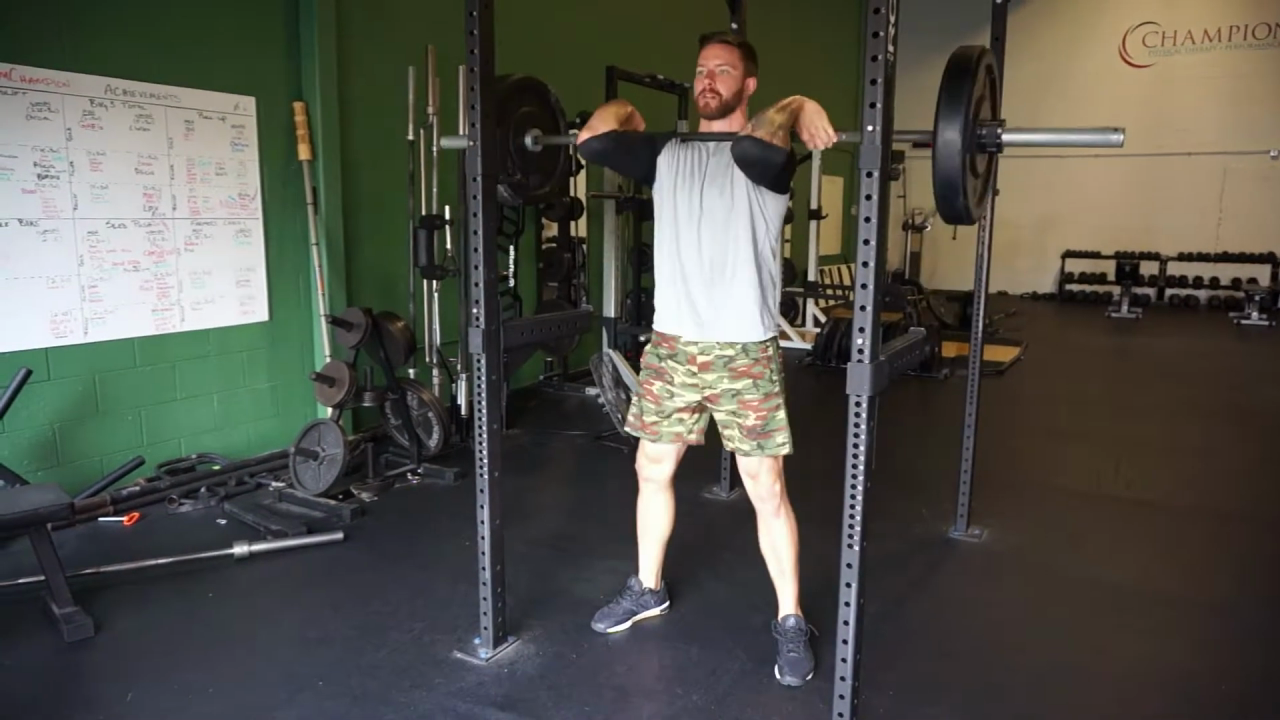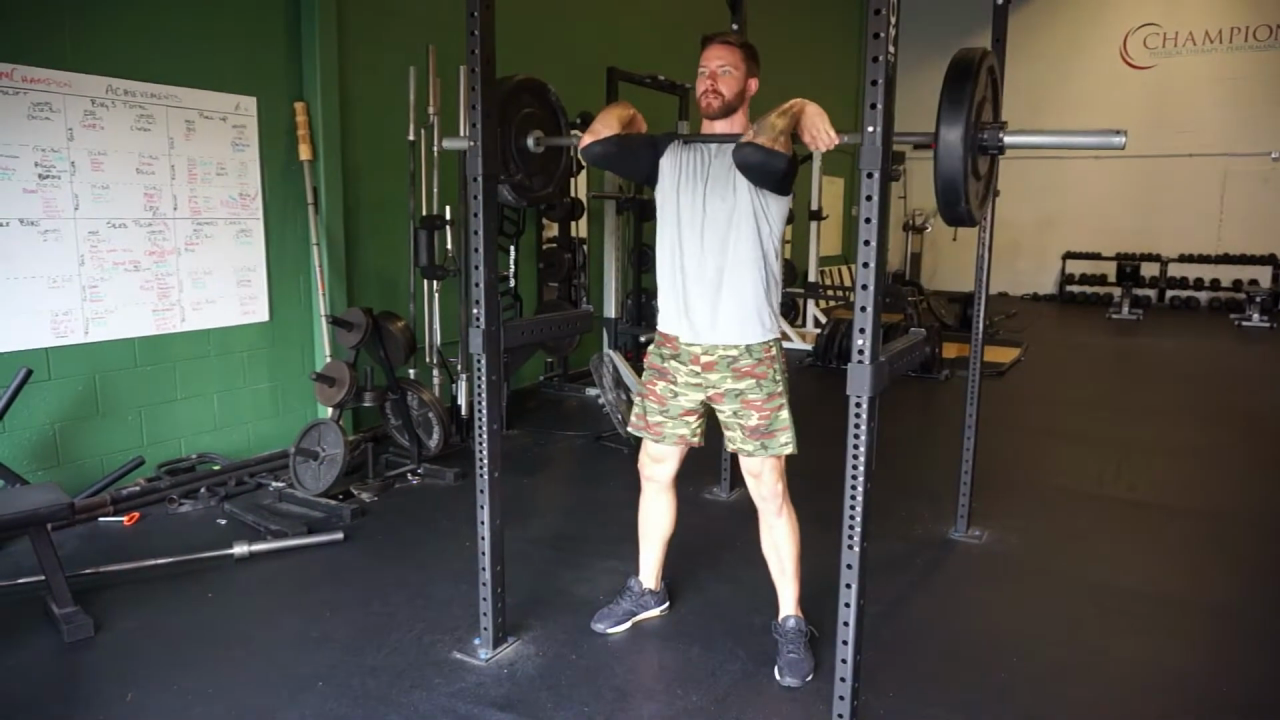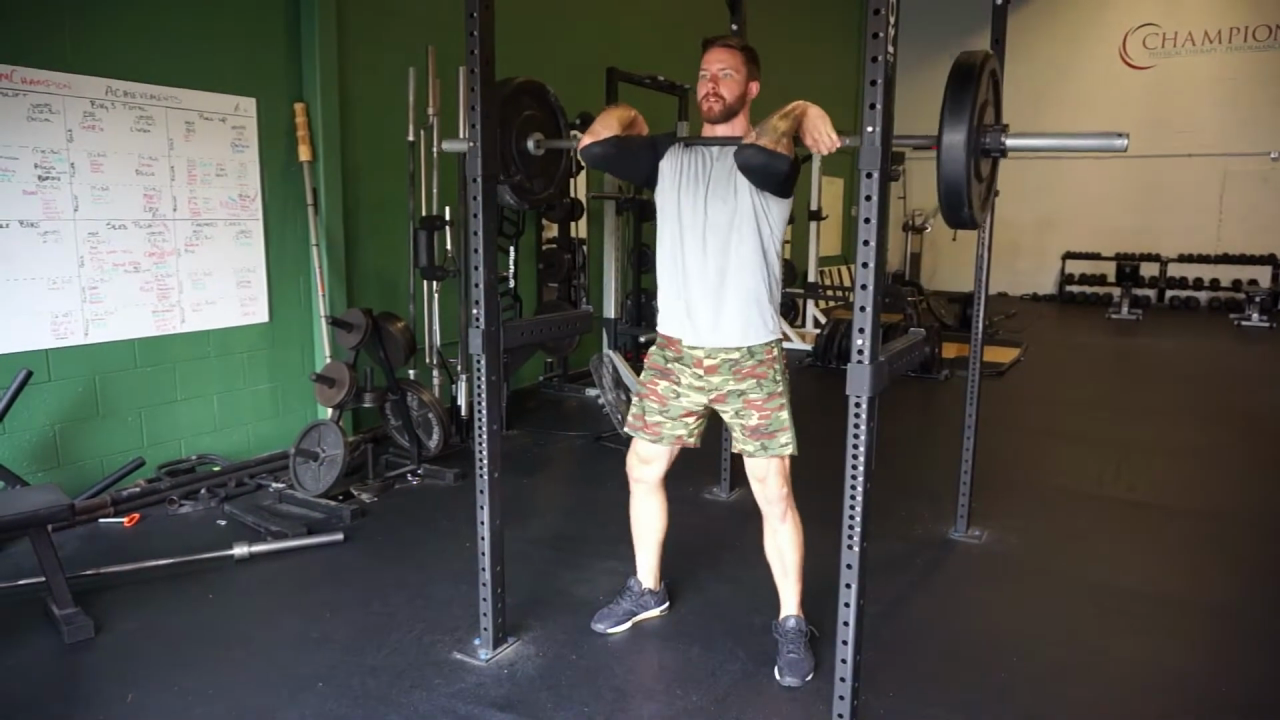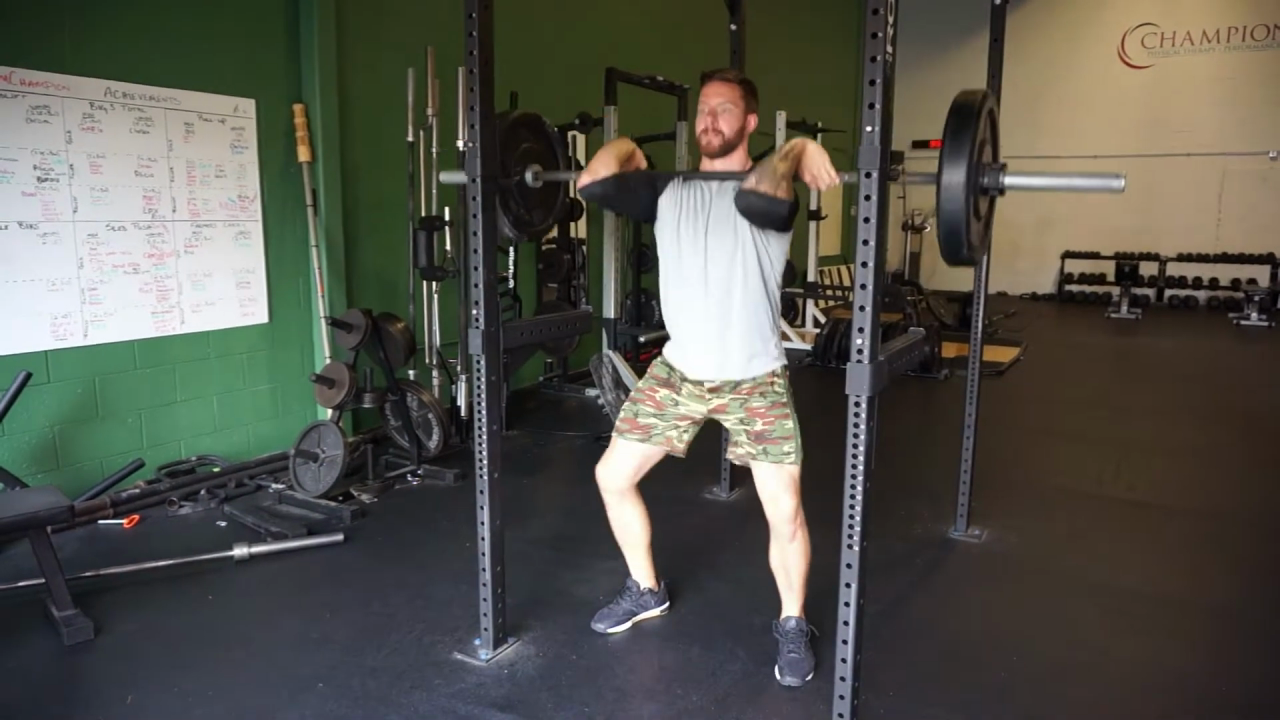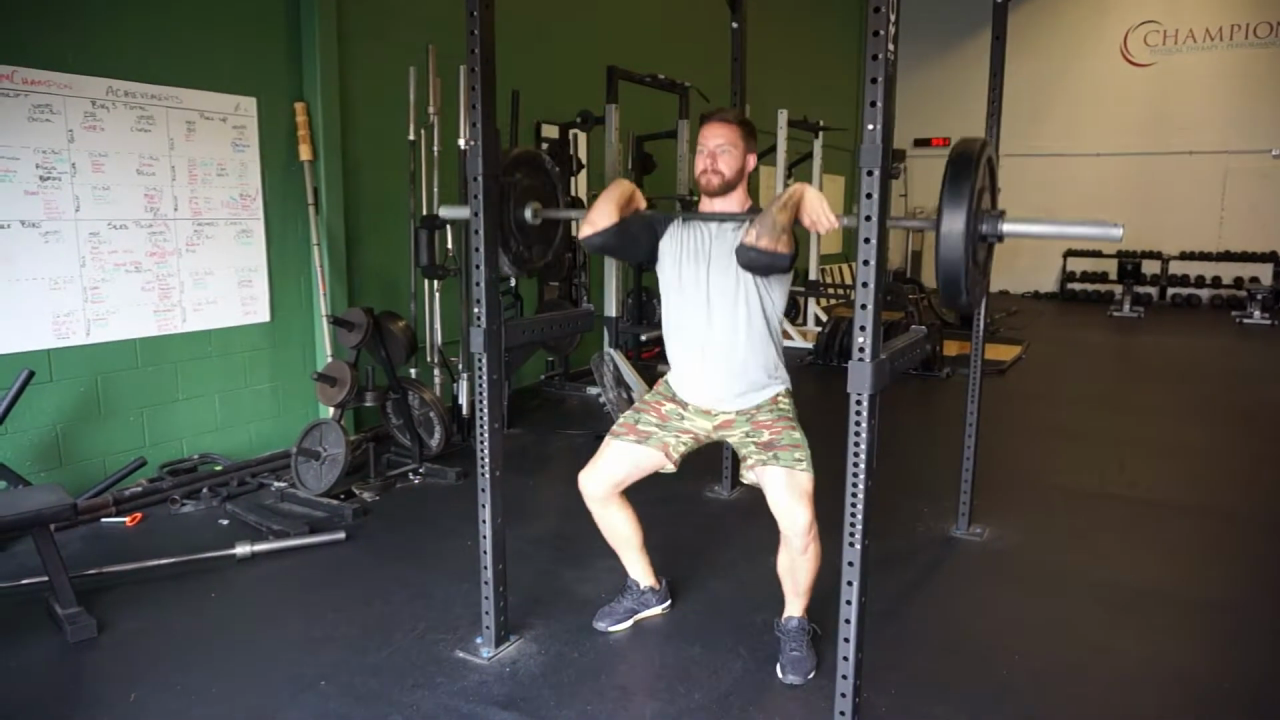
dt=0.2s
person 1, frame 1
left shoulder: (766, 154)
right shoulder: (666, 151)
left elbow: (752, 144)
right elbow: (593, 142)
left wrist: (797, 109)
right wrist: (623, 109)
left hip: (743, 349)
right hip: (670, 344)
left knee: (765, 489)
right knee: (653, 472)
left ankle: (790, 622)
right ankle: (648, 589)
person 1, frame 2
left shoulder: (768, 157)
right shoulder: (668, 153)
left elbow: (753, 150)
right elbow: (596, 146)
left wrist: (798, 112)
right wrist: (626, 112)
left hip: (746, 351)
right hip: (674, 345)
left knee: (767, 490)
right knee: (655, 471)
left ankle: (790, 622)
right ankle: (647, 589)
person 1, frame 3
left shoulder: (770, 158)
right shoulder: (668, 156)
left elbow: (756, 152)
right elbow: (595, 148)
left wrist: (800, 113)
right wrist: (627, 115)
left hip: (750, 354)
right hip: (675, 348)
left knee: (774, 493)
right knee: (642, 471)
left ankle: (791, 623)
right ankle: (647, 590)
person 1, frame 4
left shoulder: (770, 188)
right shoulder: (667, 191)
left elbow: (756, 197)
right elbow: (592, 185)
left wrist: (798, 151)
right wrist: (625, 148)
left hip: (753, 378)
right hip: (678, 371)
left knee: (785, 510)
right knee: (612, 476)
left ankle: (792, 624)
right ankle: (646, 590)
person 1, frame 5
left shoulder: (771, 229)
right shoulder: (666, 230)
left elbow: (756, 252)
right elbow: (593, 234)
left wrist: (797, 197)
right wrist: (624, 189)
left hip: (758, 404)
right hip: (680, 396)
left knee: (799, 522)
right knee: (595, 483)
left ankle: (794, 624)
right ankle: (647, 589)
